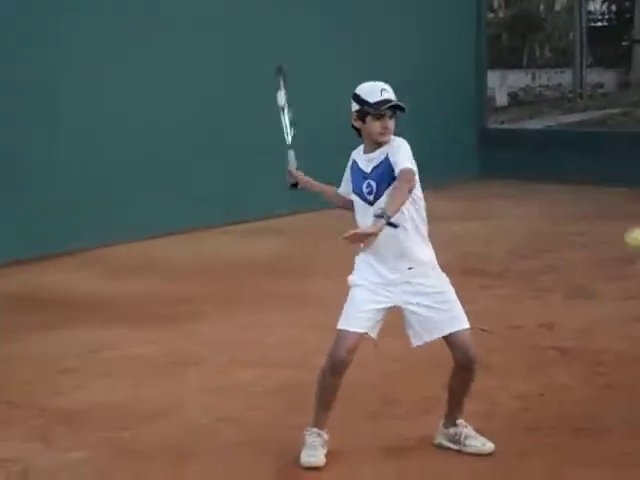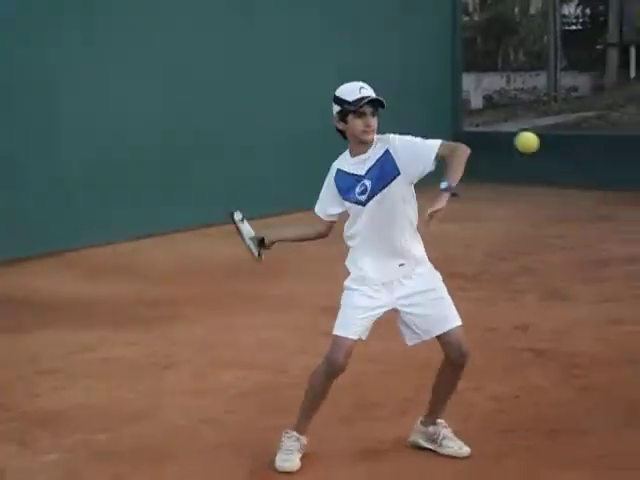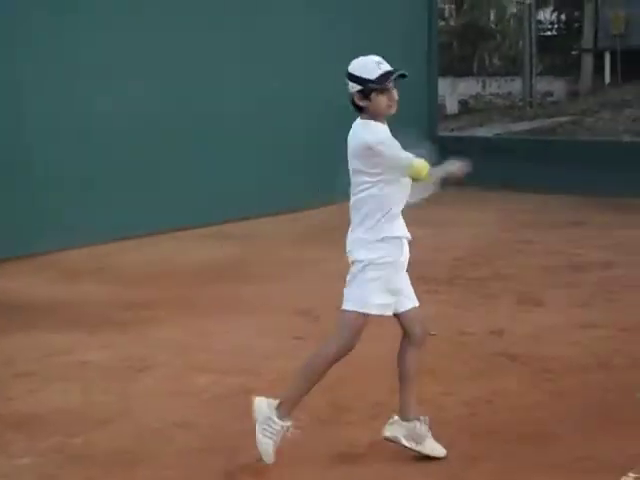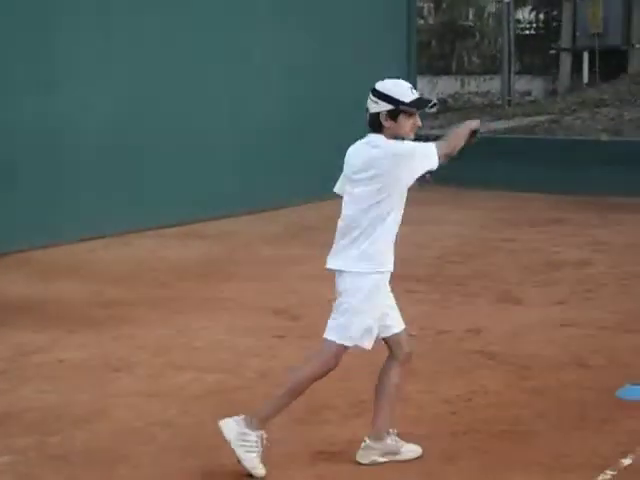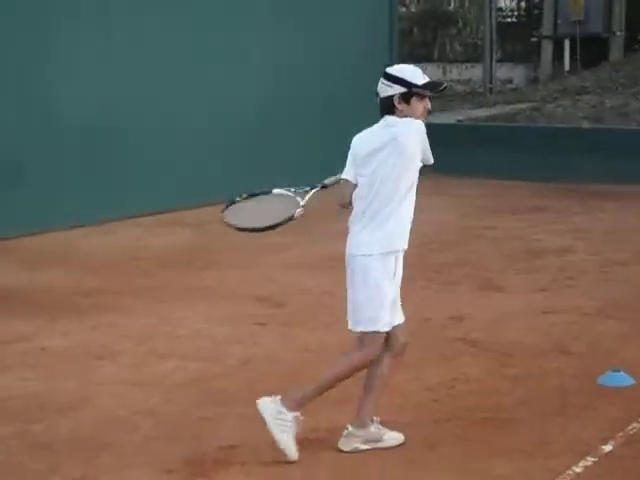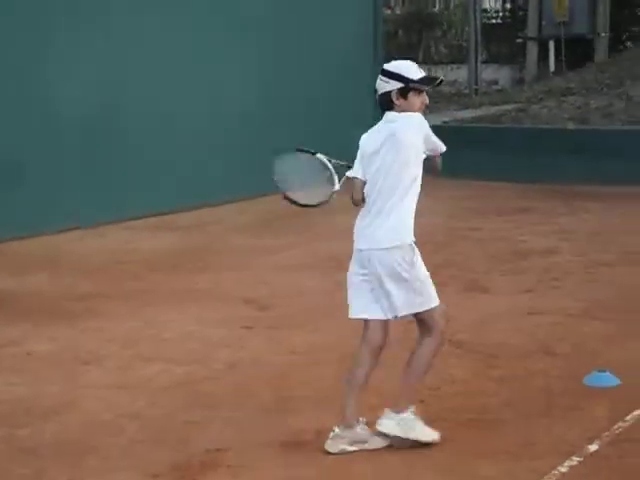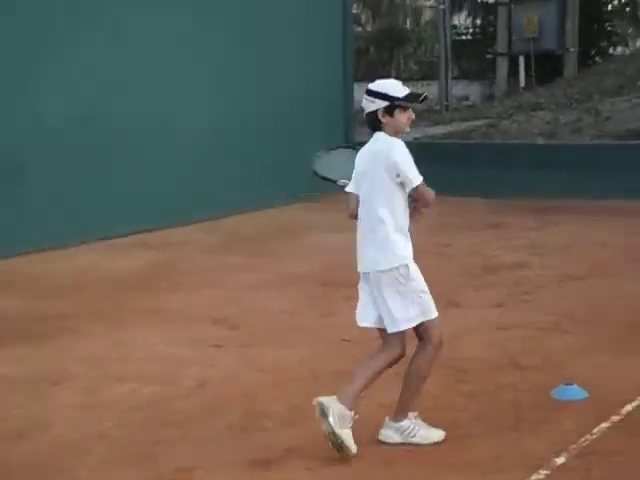
dt=0.2s
person 1, frame 1
left shoulder: (398, 149)
right shoulder: (355, 161)
left elbow: (407, 182)
left wrist: (381, 222)
right wrist: (305, 181)
left hip: (420, 272)
right hip: (373, 275)
left knee: (466, 355)
right knee: (339, 356)
left ankle: (452, 427)
right ankle: (316, 433)
person 1, frame 2
left shoulder: (397, 147)
right shoulder: (338, 172)
left elbow: (458, 151)
right elbow: (322, 227)
left wrist: (446, 192)
right wrist: (275, 236)
left hip: (414, 270)
right hip: (366, 277)
left knee: (458, 351)
right knee: (336, 360)
left ankle: (429, 426)
right ankle: (295, 436)
person 1, frame 3
left shoulder: (375, 128)
right shoulder: (370, 137)
right elbow: (413, 170)
left wrist: (419, 166)
right wrist: (444, 169)
left hip: (390, 244)
right hip: (376, 247)
left knee: (415, 332)
right knee: (346, 337)
left ankle: (408, 421)
right ankle: (279, 412)
person 1, frame 4
left shoulder: (359, 152)
right shoulder: (400, 157)
left elbow: (343, 199)
right elbow: (448, 148)
right wrist: (468, 125)
left hip: (367, 269)
right hip: (366, 270)
left knee: (401, 351)
right knee: (327, 359)
left ankle: (379, 440)
right ankle: (250, 427)
person 1, frame 5
left shoulder: (362, 139)
right shoulder: (413, 131)
left elbow: (346, 199)
left hip: (364, 249)
right hip: (380, 252)
left knee: (394, 342)
right knee: (369, 350)
left ankle: (362, 426)
right ankle: (286, 407)
person 1, frame 6
left shoulder: (369, 137)
right shoulder: (413, 124)
left elbow: (356, 195)
right elbow: (436, 159)
left hip: (365, 245)
right hip: (393, 245)
left knee: (373, 340)
right knee: (433, 329)
left ankle: (347, 428)
right ankle: (399, 414)
person 1, frame 7
left shoulder: (365, 154)
right shoulder: (393, 147)
left elbow: (353, 210)
right elbow: (425, 198)
right wrist: (411, 204)
left hip: (371, 261)
right hip: (393, 261)
left knee: (392, 347)
right knee: (432, 339)
left ankle: (340, 406)
right ankle: (400, 421)
